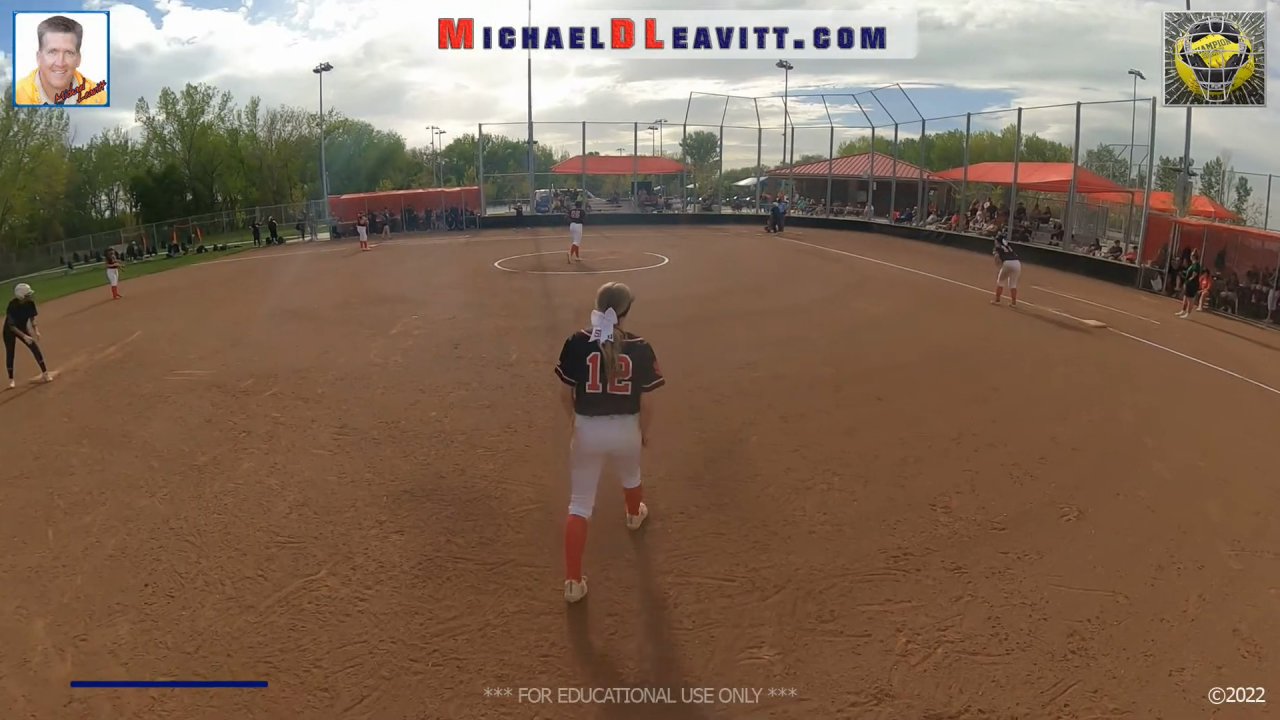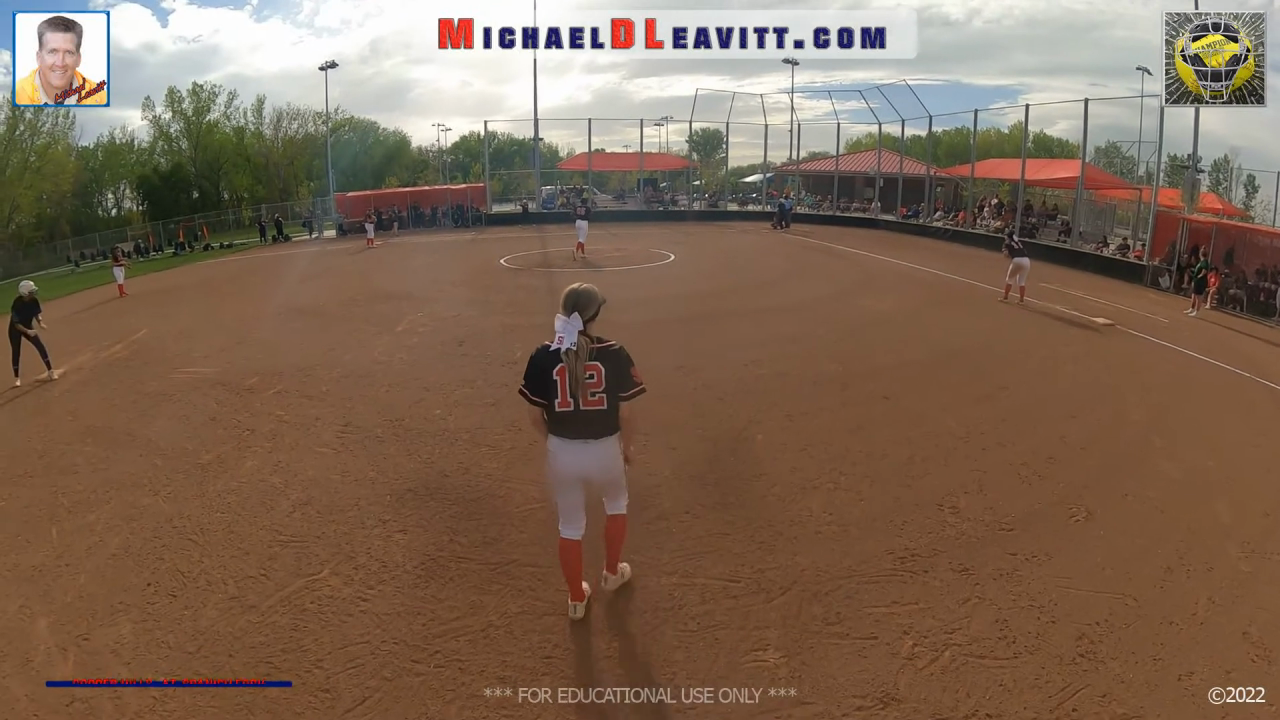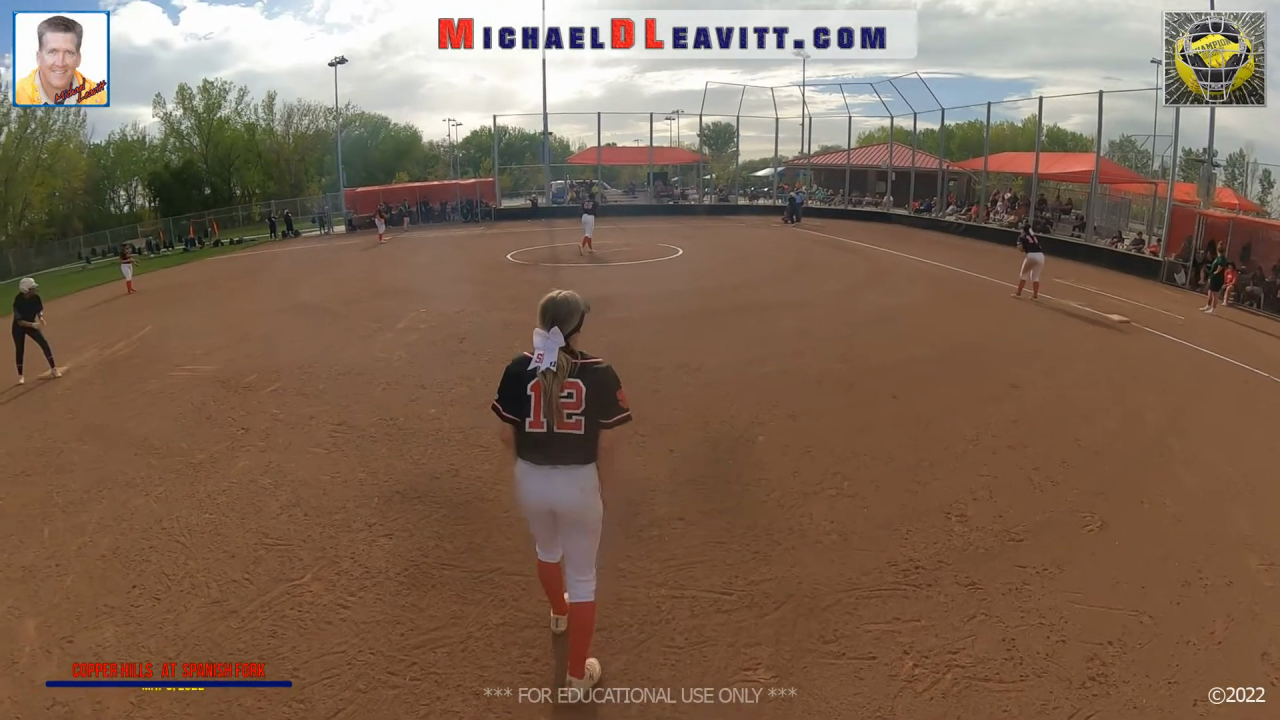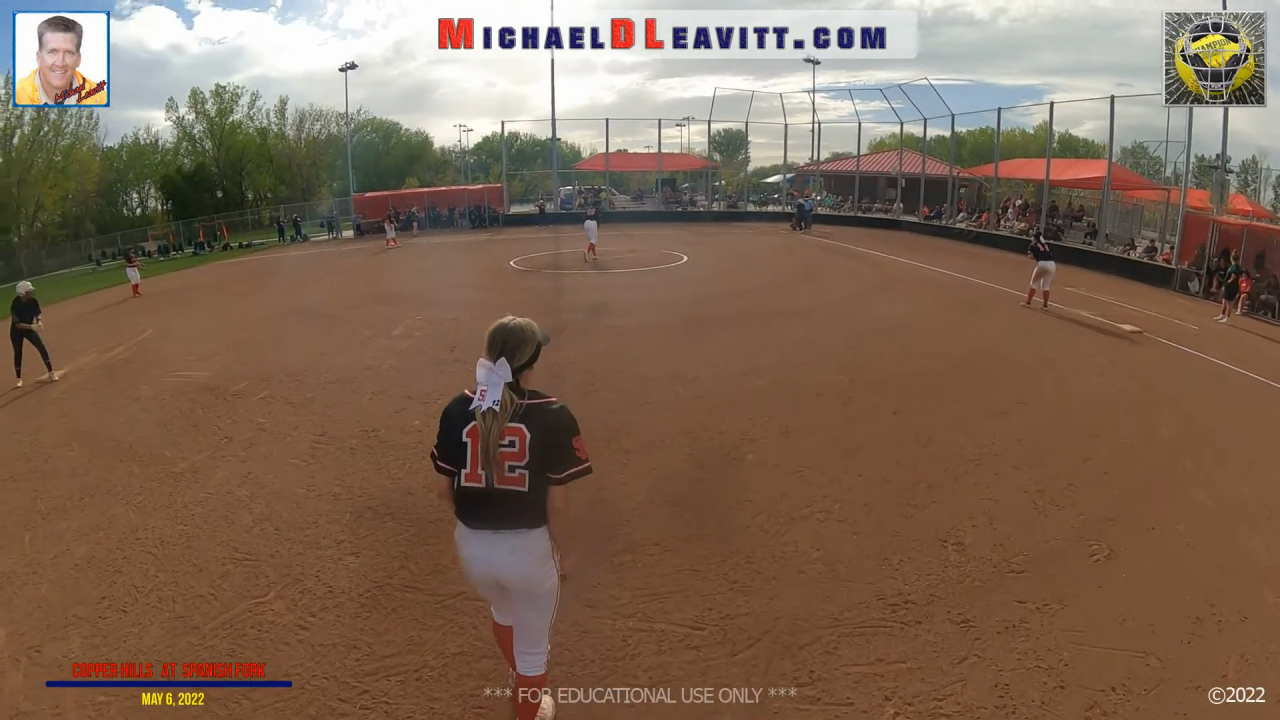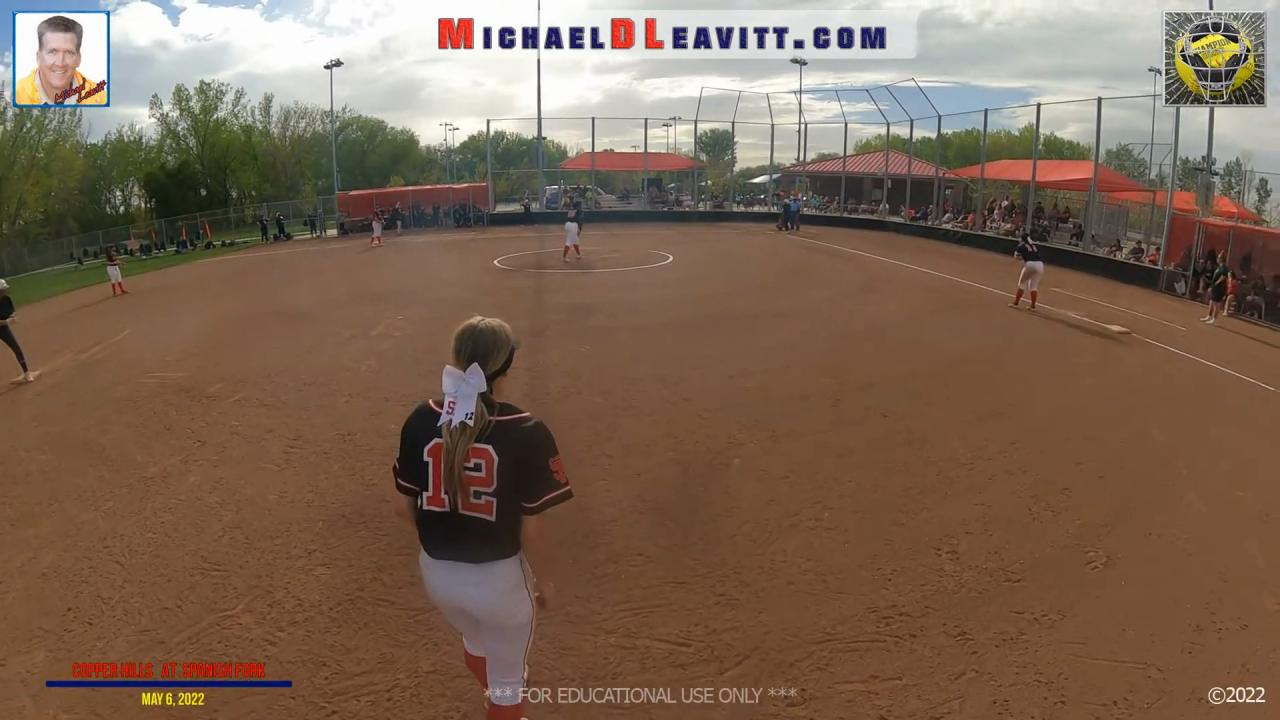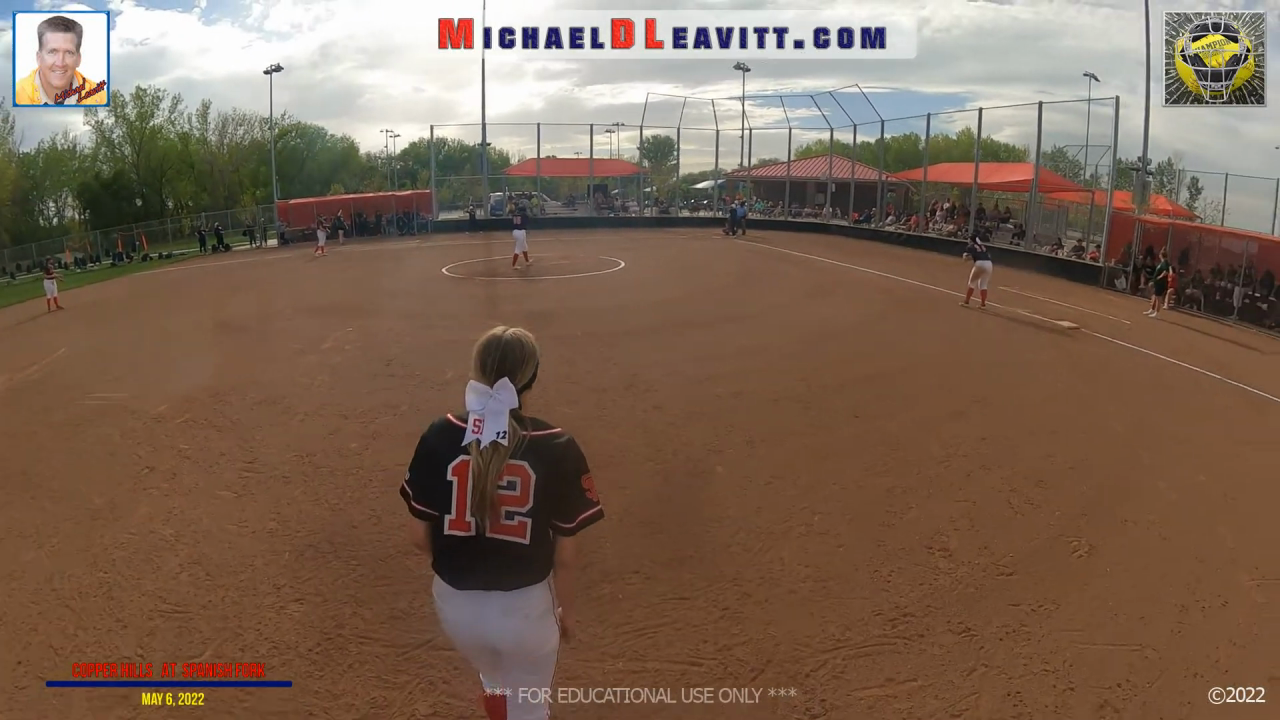
dt=0.4s
person 1, frame 1
left shoulder: (577, 343)
right shoulder: (640, 348)
left elbow: (566, 395)
right elbow: (646, 402)
right wrist: (644, 431)
left hip: (587, 429)
right hip: (626, 429)
left knee: (580, 505)
right knee: (630, 476)
right ankle: (634, 515)
person 1, frame 2
left shoulder: (543, 356)
right shoulder: (614, 355)
left elbow: (536, 416)
right elbow: (626, 414)
right wrist: (626, 447)
left hip: (561, 453)
right hip: (604, 450)
left knee: (570, 526)
right knee: (616, 503)
right ankle: (612, 573)
person 1, frame 3
left shoulder: (519, 369)
right shoulder: (599, 374)
left elbow: (507, 435)
right elbow: (606, 443)
right wrist: (603, 483)
left hip: (530, 480)
right hip: (579, 482)
left knee: (548, 550)
right knee: (582, 578)
left ankle: (559, 613)
right ankle: (577, 675)
person 1, frame 4
left shoulder: (458, 410)
right shoulder: (552, 416)
left elbow: (445, 489)
right elbow: (556, 504)
right wrist: (561, 551)
left hip: (471, 546)
right hip: (529, 548)
left knee: (503, 612)
right knee: (533, 648)
left ankle: (518, 669)
person 1, frame 5
left shoulder: (421, 421)
right shoulder: (527, 433)
left elbow: (405, 507)
right elbow: (531, 531)
right wrist: (542, 580)
left hip: (437, 573)
right hip: (500, 578)
left knee: (475, 640)
right knee: (508, 677)
person 1, frame 6
left shoulder: (439, 438)
right shoulder: (557, 449)
left elbow: (419, 536)
right elbow: (565, 554)
right wrist: (567, 609)
left hip: (455, 603)
right hip: (526, 606)
left knee: (493, 679)
